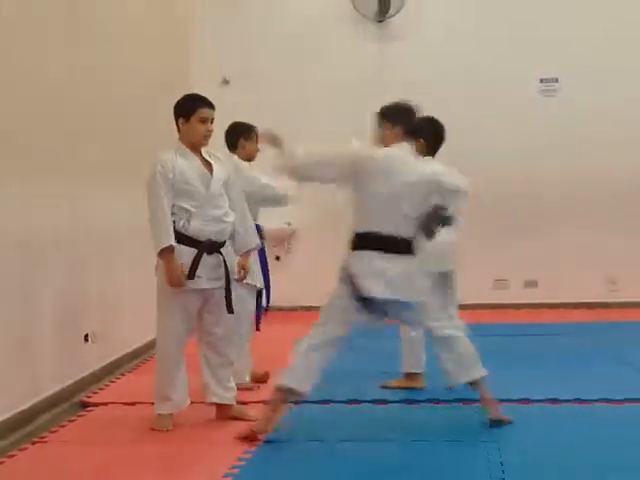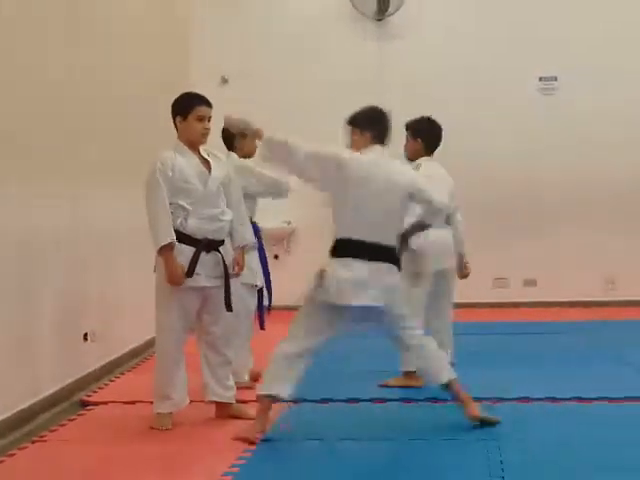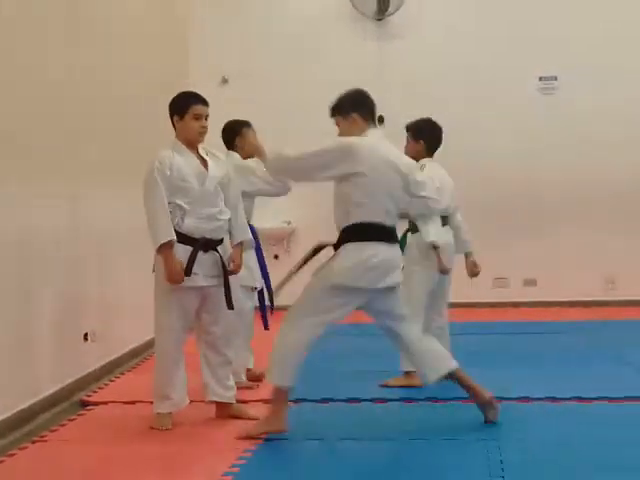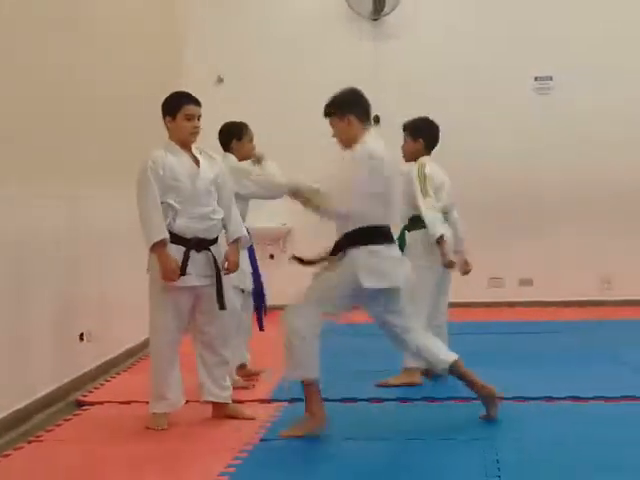
dt=0.1s
person 1, frame 1
left shoulder: (365, 160)
right shoulder: (426, 173)
left elbow: (307, 167)
left wrist: (280, 145)
left hip: (365, 267)
right hip: (402, 268)
left knee: (319, 341)
left ankle: (269, 420)
person 1, frame 2
left shoulder: (342, 163)
right shoulder: (404, 175)
left elbow: (290, 153)
right elbow: (438, 209)
left hip: (345, 273)
right hip: (385, 274)
left knee: (296, 345)
right knee: (414, 340)
left ankle: (260, 424)
right ankle: (470, 405)
person 1, frame 3
left shoulder: (350, 148)
right shoulder: (399, 158)
left elbow: (295, 167)
right elbow: (431, 203)
left hip: (357, 255)
right hip: (385, 256)
left knee: (298, 327)
right knee: (406, 332)
left ankle: (275, 416)
right ankle: (475, 392)
person 1, frame 4
left shoulder: (365, 154)
right shoulder: (376, 157)
left elbow: (358, 212)
left wrist: (315, 202)
right wrist: (320, 200)
left hip: (364, 258)
right hip: (381, 256)
left knee: (300, 318)
right knee: (405, 331)
left ankle: (314, 413)
right ankle: (481, 389)
person 2, frame 1
left shoulder: (220, 166)
right shoulder: (168, 165)
left elbow: (238, 211)
right elbow: (160, 216)
left wrist: (244, 253)
right wrist: (170, 261)
left hip: (218, 260)
right hip: (184, 259)
left knee: (220, 335)
right knee: (173, 335)
left ankle: (224, 401)
right ankle: (166, 407)
person 2, frame 2
left shoulder: (219, 164)
right shoulder: (167, 163)
left elbow: (236, 209)
right elbow: (159, 214)
left wrist: (239, 249)
right wrist: (170, 259)
left hip: (216, 257)
right hip: (184, 257)
left knee: (219, 334)
right knee: (172, 334)
left ankle: (224, 400)
right ankle: (166, 406)
person 2, frame 3
left shoulder: (217, 163)
right shoulder: (164, 162)
left elbow: (234, 207)
right elbow: (158, 213)
left wrist: (237, 247)
right wrist: (169, 257)
left hip: (215, 257)
right hip: (181, 256)
left knee: (219, 333)
right knee: (171, 334)
left ankle: (224, 400)
right ankle: (165, 406)
person 2, frame 4
left shoulder: (212, 163)
right shoulder: (157, 162)
left elbow: (228, 207)
right elbow: (151, 212)
left wrist: (234, 246)
right wrist: (163, 255)
left hip: (210, 256)
right hip: (175, 255)
left knee: (215, 333)
right knee: (167, 334)
left ankle: (220, 400)
right ankle: (162, 406)
person 3, frame 1
right shoulder: (450, 175)
right elbow: (455, 216)
right wrist: (448, 238)
left hip: (424, 249)
right hip: (445, 245)
right knee: (446, 314)
left ankle: (413, 374)
right ankle: (466, 372)
person 3, frame 2
left shoulder: (414, 171)
right shoulder: (443, 174)
left elbow: (414, 215)
right elbow: (455, 218)
left wrist: (413, 256)
right wrist: (460, 257)
left hip: (424, 246)
right hip: (445, 244)
left knee: (412, 310)
right knee: (440, 312)
left ankle: (411, 373)
person 3, frame 3
left shoulder: (418, 173)
right shoulder: (443, 175)
left elbow: (427, 214)
right elbow: (456, 218)
left wrist: (434, 251)
right wrist: (469, 255)
left hip: (425, 245)
right hip: (446, 242)
left knee: (411, 309)
right knee: (437, 310)
left ankle: (411, 373)
person 3, frame 4
left shoulder: (418, 170)
right shoulder: (438, 171)
left elbow: (429, 211)
right elbow: (452, 214)
left wrist: (441, 248)
right wrist: (461, 252)
left hip: (425, 242)
right hip: (439, 241)
left knee: (413, 306)
right knee: (435, 307)
left ankle: (412, 371)
person 4, frame 1
left shoulder: (229, 169)
right shoulder: (241, 170)
right elbow: (276, 195)
right wrist: (285, 189)
left knee: (243, 312)
right knee: (238, 314)
left ankle: (241, 369)
right ankle: (235, 375)
person 4, frame 2
left shoulder: (226, 167)
right shoulder: (241, 169)
right elbow: (282, 187)
left knee: (243, 311)
right knee: (238, 312)
left ankle: (241, 367)
right ankle: (234, 374)
person 4, frame 3
left shoulder: (227, 167)
right shoulder: (241, 168)
right elbow: (282, 185)
right wrist: (265, 159)
left knee: (243, 310)
right knee: (235, 311)
left ankle: (241, 366)
right ankle: (233, 373)
person 4, frame 4
left shoulder: (222, 168)
right shoulder: (236, 170)
right elbow: (278, 188)
right wrist: (265, 163)
left knee: (242, 307)
right knee: (228, 311)
left ankle: (238, 363)
